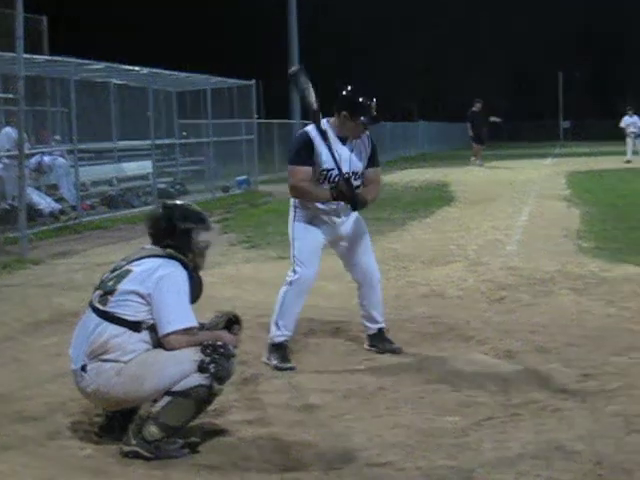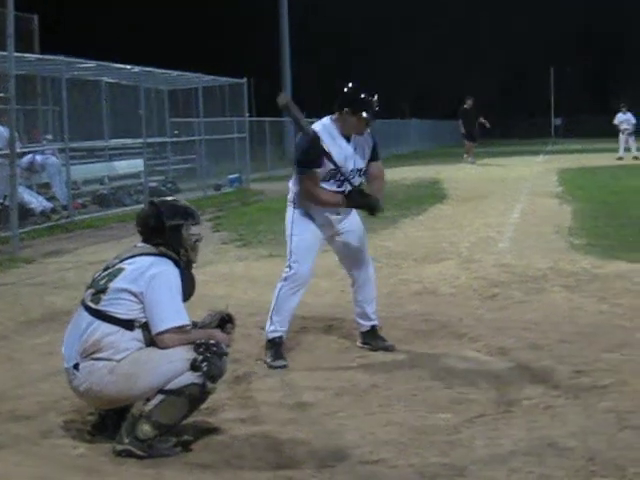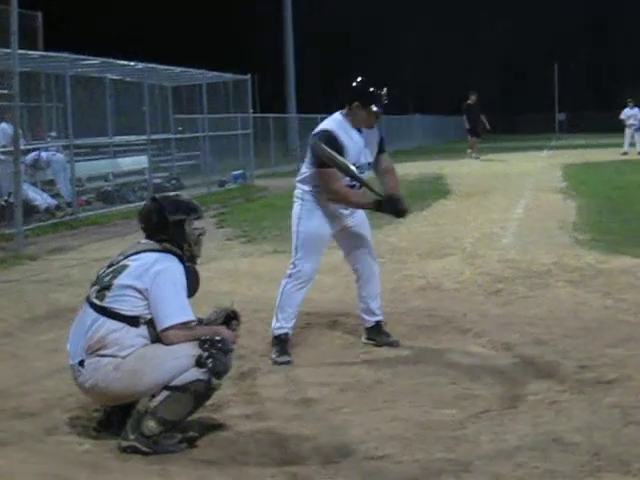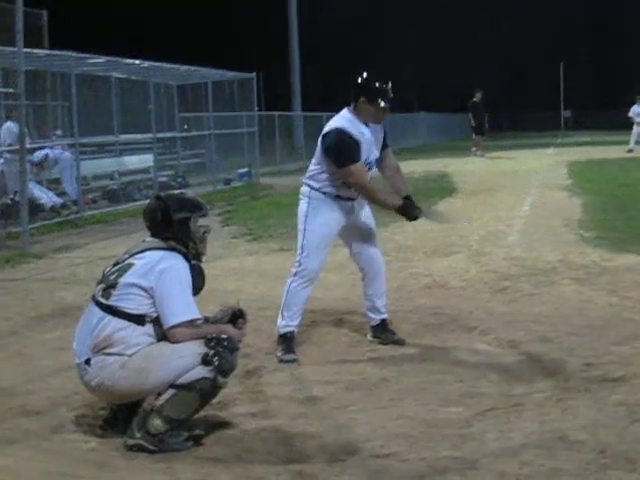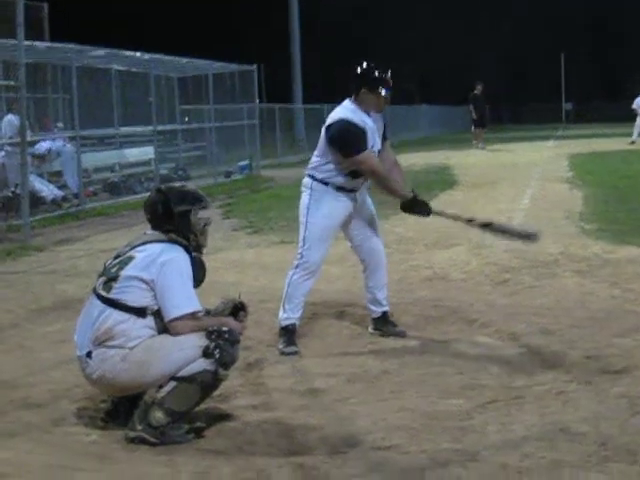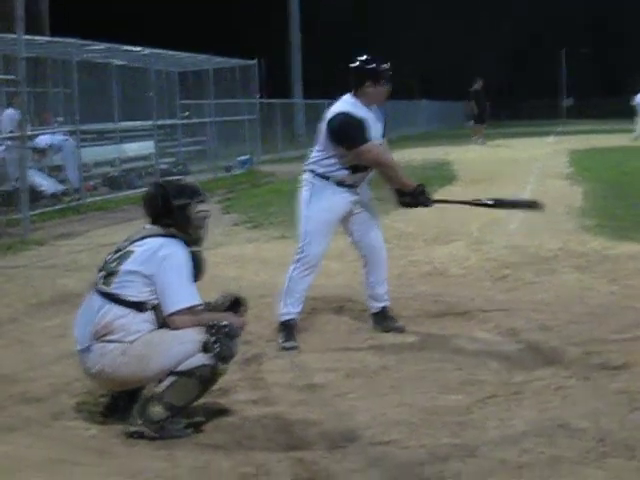
dt=0.1s
person 1, frame 1
left shoulder: (366, 142)
right shoulder: (309, 138)
left elbow: (373, 183)
right elbow: (297, 188)
left wrist: (362, 197)
right wrist: (340, 195)
left hip: (348, 216)
right hip: (310, 216)
left knee: (369, 273)
right knee: (302, 277)
left ankle: (376, 333)
right ankle: (278, 344)
person 1, frame 2
left shoulder: (366, 138)
right shoulder: (314, 138)
left elbow: (377, 176)
right elbow: (310, 191)
left wrist: (372, 198)
right wrist: (350, 199)
left hip: (345, 213)
right hip: (308, 211)
left knee: (364, 270)
right knee: (298, 273)
left ankle: (369, 331)
right ankle: (274, 340)
person 1, frame 3
left shoulder: (372, 132)
right shoulder: (329, 135)
left elbow: (386, 170)
right elbow: (334, 190)
left wrist: (394, 198)
right wrist: (376, 204)
left hip: (351, 207)
right hip: (315, 205)
left knee: (368, 265)
right knee: (303, 269)
left ankle: (373, 326)
right ankle: (280, 336)
person 1, frame 4
left shoulder: (376, 127)
right shoulder: (340, 133)
left elbow: (390, 167)
right elbow: (363, 184)
left wrist: (406, 199)
right wrist: (398, 205)
left hip: (356, 204)
right hip: (322, 202)
left knee: (374, 263)
right knee: (308, 267)
left ankle: (378, 324)
right ankle: (286, 334)
person 1, frame 5
left shoulder: (371, 118)
right shoulder: (345, 124)
left elbow: (387, 160)
right elbow: (376, 171)
left wrist: (405, 196)
right wrist: (410, 198)
left hip: (356, 195)
right hip: (324, 195)
left knee: (375, 255)
right knee: (309, 261)
left ankle: (380, 316)
right ankle: (287, 327)
person 1, frame 6
left shoulder: (371, 112)
right shoulder: (346, 117)
left elbow: (383, 155)
right elbow: (379, 162)
left wrist: (403, 189)
right wrist: (413, 189)
left hip: (356, 190)
right hip: (324, 190)
left knee: (375, 250)
right knee: (309, 255)
left ankle: (379, 311)
right ankle: (287, 322)
person 2, frame 1
left shoulder: (142, 260)
right shoulder: (169, 269)
right elbow: (175, 340)
left wrist: (208, 328)
right wrist: (218, 337)
right hip: (107, 376)
left knee: (190, 344)
right knee: (217, 358)
left ankle: (122, 417)
right ankle: (147, 437)
person 2, frame 2
left shoulder: (134, 258)
right shoulder: (161, 267)
right elbow: (168, 338)
left wrist: (201, 327)
right wrist: (211, 335)
right hip: (100, 375)
left knee: (184, 343)
right knee: (210, 357)
left ankle: (114, 416)
right ankle: (139, 436)
person 2, frame 3
left shoulder: (138, 255)
right shoulder: (165, 263)
right elbow: (173, 334)
left wrist: (207, 324)
right wrist: (216, 332)
left hip: (87, 366)
right hip: (105, 371)
left knee: (188, 339)
right knee: (215, 353)
left ankle: (120, 413)
right ankle: (145, 431)
person 2, frame 4
left shoulder: (144, 254)
right shoulder: (170, 261)
right elbow: (179, 332)
left wrist: (213, 322)
right wrist: (222, 330)
left hip: (93, 364)
right hip: (111, 370)
left knee: (192, 338)
right knee: (221, 351)
left ankle: (126, 410)
right ankle: (151, 430)
person 2, frame 5
left shoulder: (144, 246)
right shoulder: (171, 254)
right elbow: (181, 325)
left wrist: (213, 315)
right wrist: (224, 324)
left hip: (95, 358)
right hip: (113, 362)
left knee: (197, 331)
right knee: (223, 344)
left ankle: (128, 404)
right ankle: (152, 422)
person 2, frame 6
left shoulder: (144, 241)
right shoulder: (170, 248)
right elbow: (179, 319)
left wrist: (212, 309)
right wrist: (224, 319)
left hip: (96, 352)
right hip: (112, 356)
left knee: (191, 327)
right knee: (221, 338)
left ankle: (127, 397)
right ankle: (152, 416)
